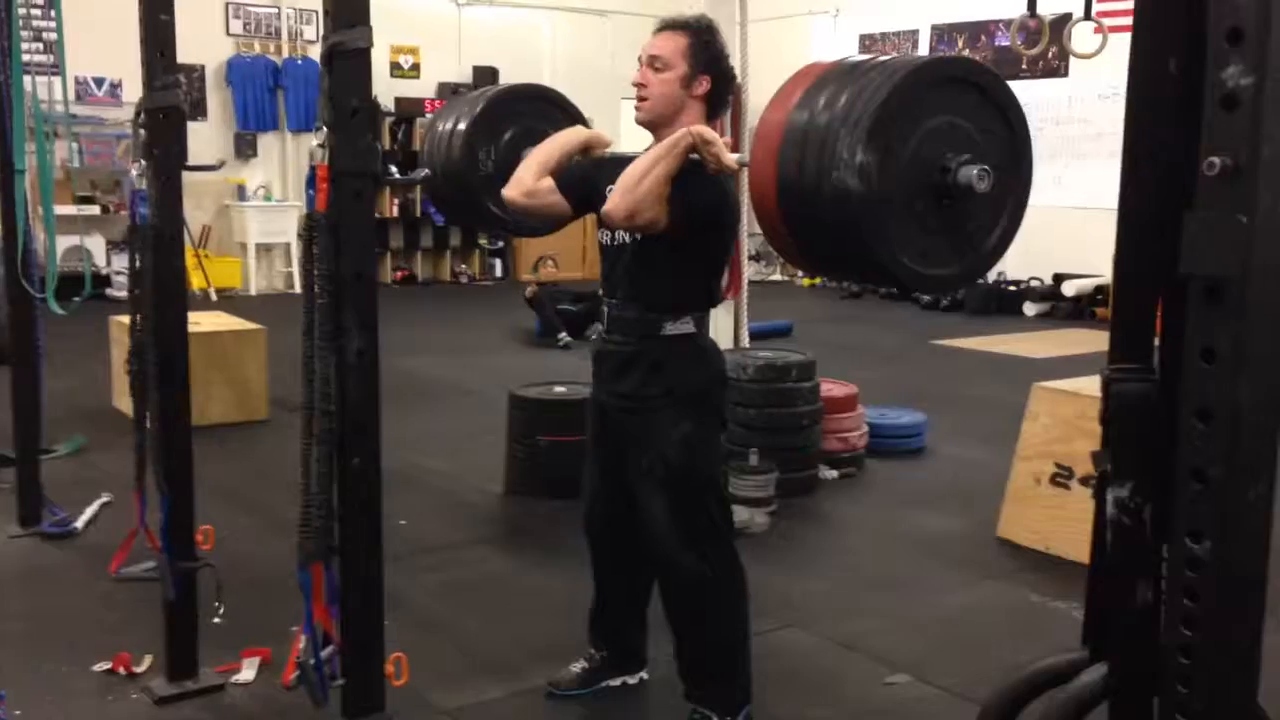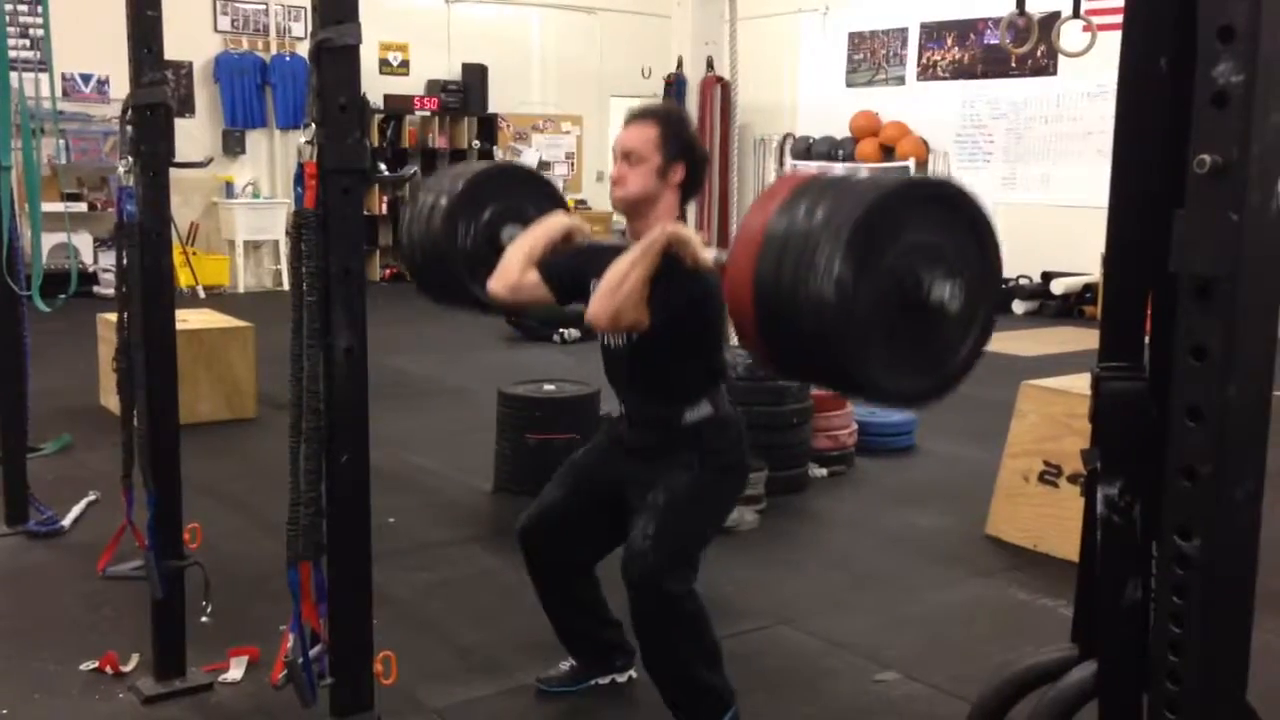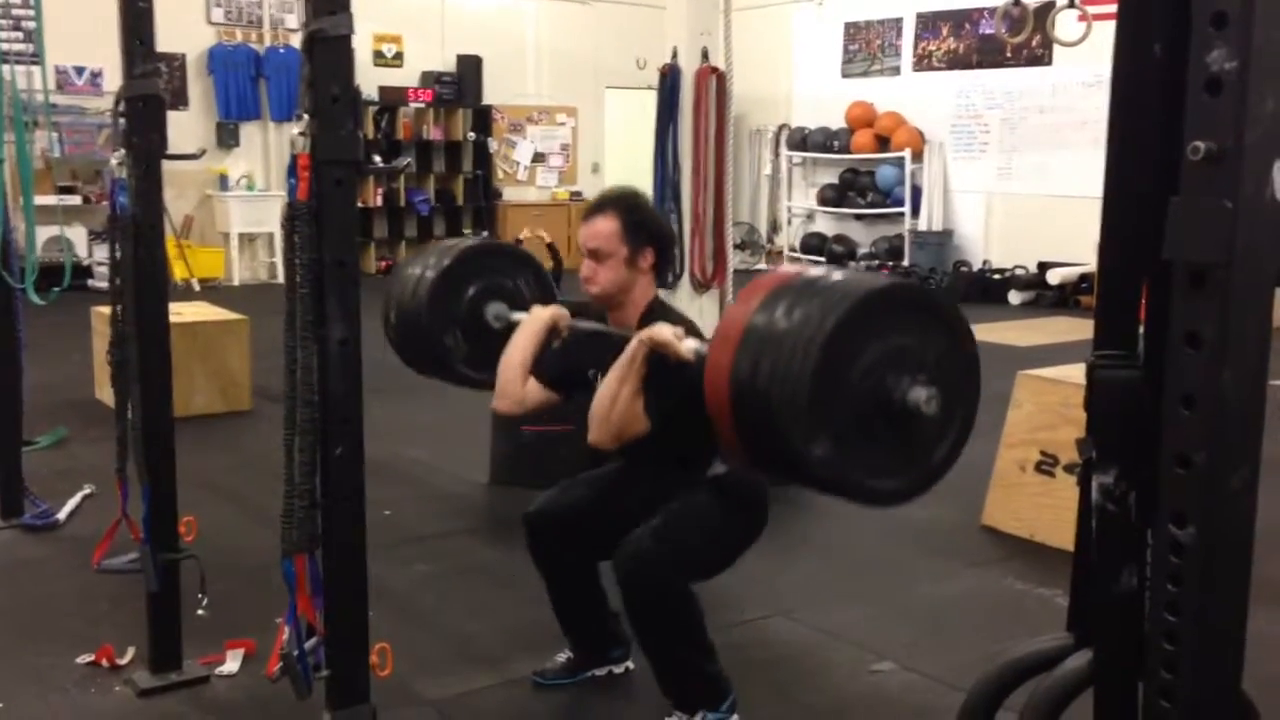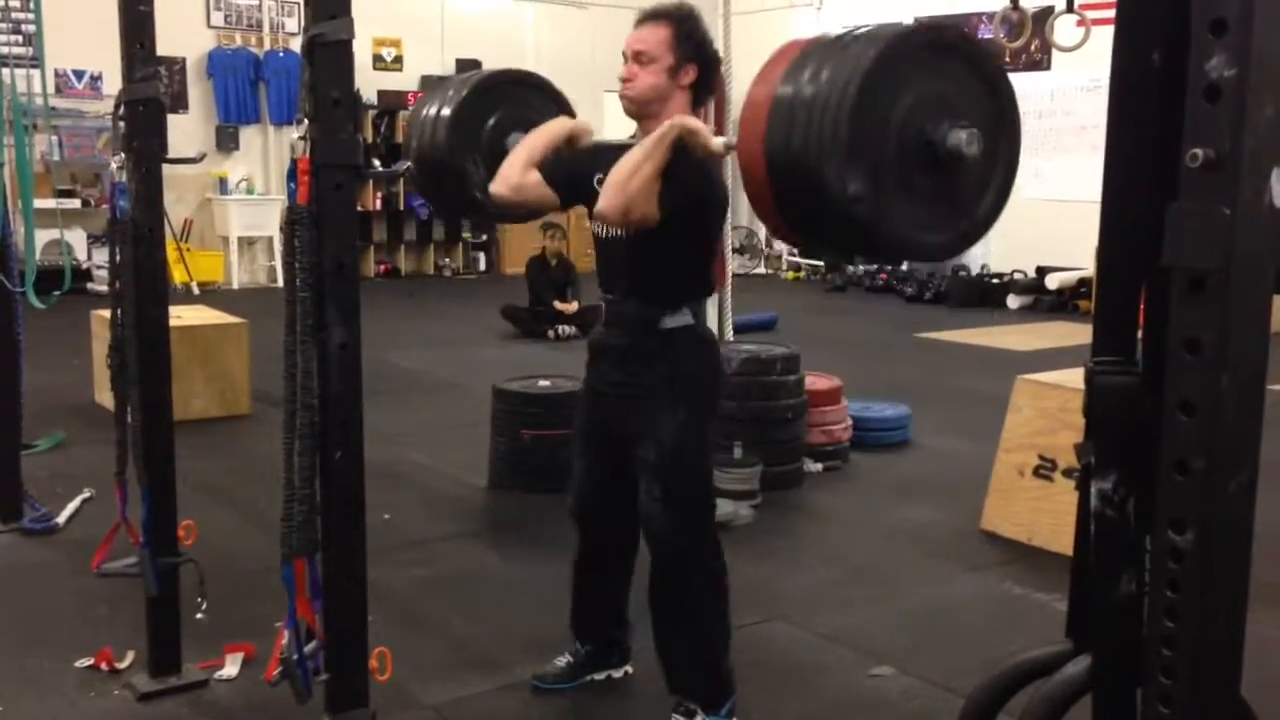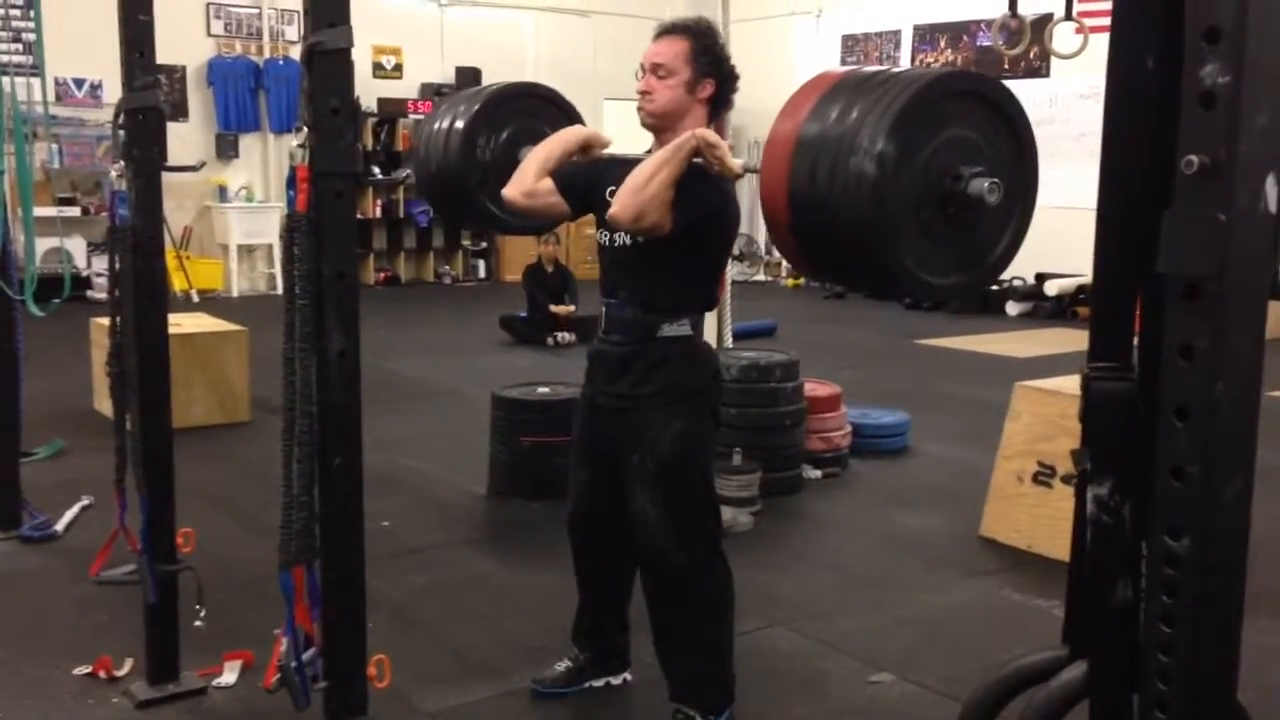
dt=1s
person 1, frame 1
left shoulder: (702, 180)
right shoulder: (620, 167)
left elbow: (623, 211)
right elbow: (521, 193)
left wrist: (682, 140)
right wrist: (574, 137)
left hip: (674, 377)
right hip: (617, 369)
left knee: (689, 547)
right knee: (611, 527)
right ankle: (617, 654)
person 1, frame 2
left shoulder: (684, 269)
right shoulder: (601, 257)
left elbow: (604, 315)
right elbow: (505, 286)
left wrist: (659, 240)
right wrist: (554, 224)
left hip: (694, 449)
right hip: (631, 436)
left knee: (652, 568)
right knee: (545, 532)
right ankle: (601, 655)
person 1, frame 3
left shoulder: (673, 346)
right shoulder: (591, 341)
left elbow: (604, 435)
right elbow: (509, 399)
left wrist: (641, 346)
right wrist: (539, 319)
left hip: (719, 493)
left knee: (643, 559)
right knee: (550, 522)
right ankle: (601, 647)
person 1, frame 4
left shoulder: (689, 164)
right shoulder: (603, 157)
left elbow: (614, 209)
right elbow: (507, 187)
left wrist: (671, 131)
right wrist: (559, 127)
left hip: (672, 364)
right hip: (611, 358)
left knee: (677, 532)
right knee: (598, 517)
right ankle: (600, 648)
person 1, frame 5
left shoulder: (705, 184)
right shoulder: (617, 168)
left elbow: (630, 213)
right elbow: (521, 192)
left wrist: (686, 143)
right wrist: (573, 136)
left hip: (669, 379)
right hip: (609, 369)
left knee: (676, 545)
right knee: (594, 526)
right ankle: (599, 654)
